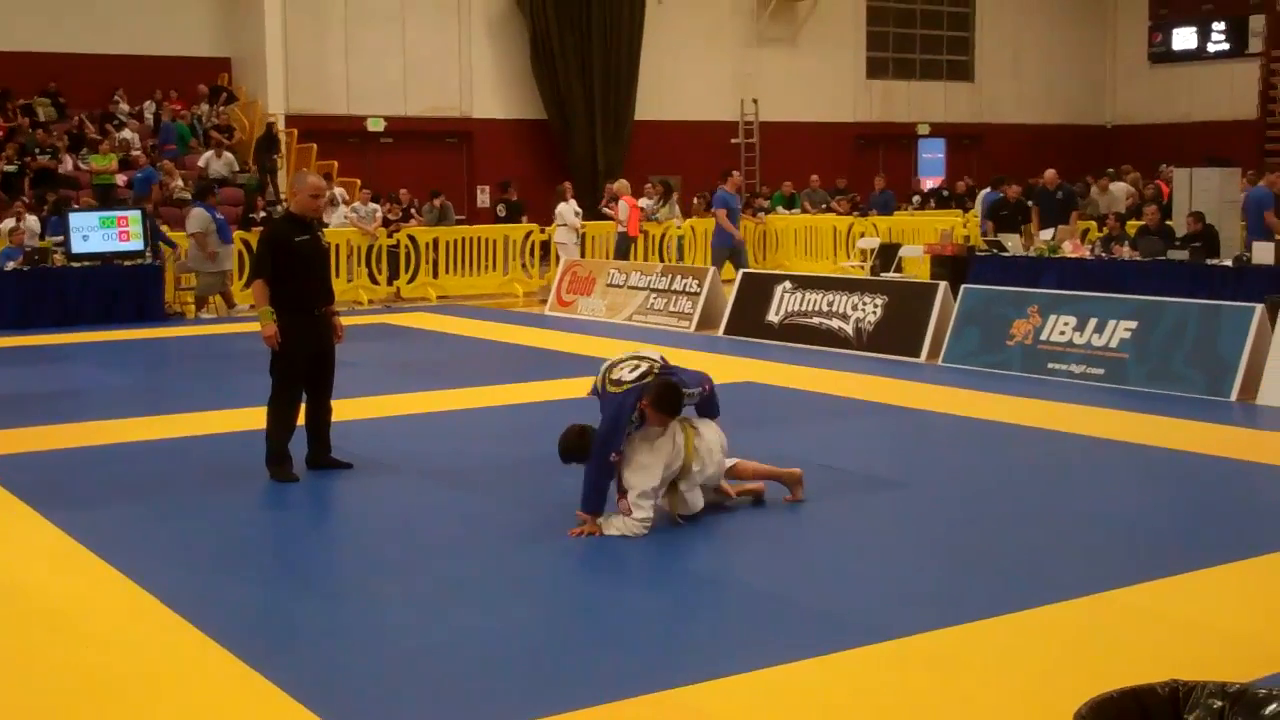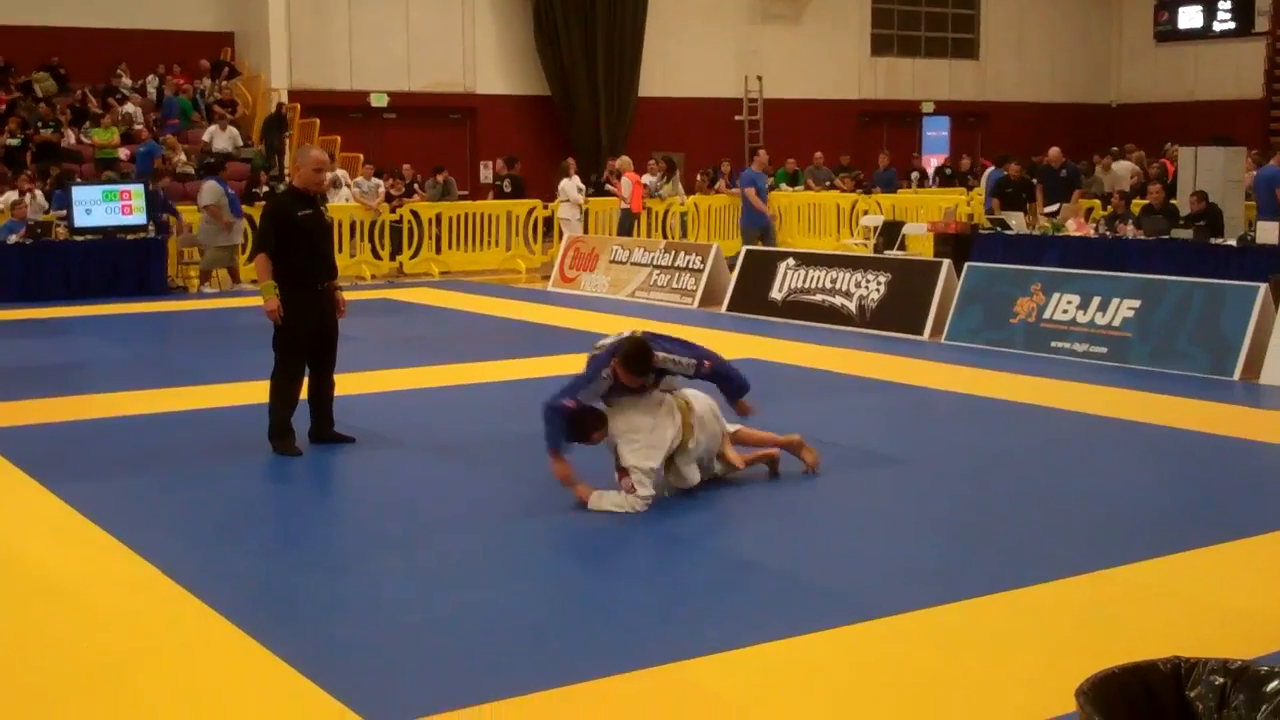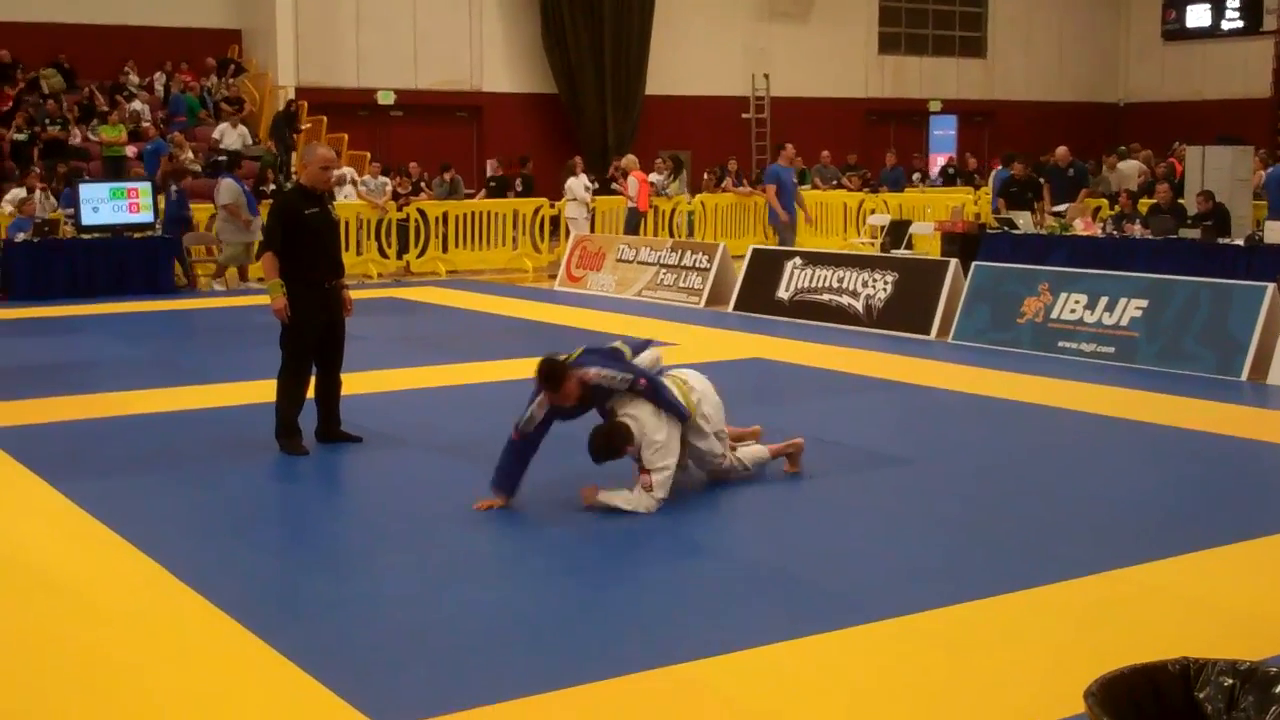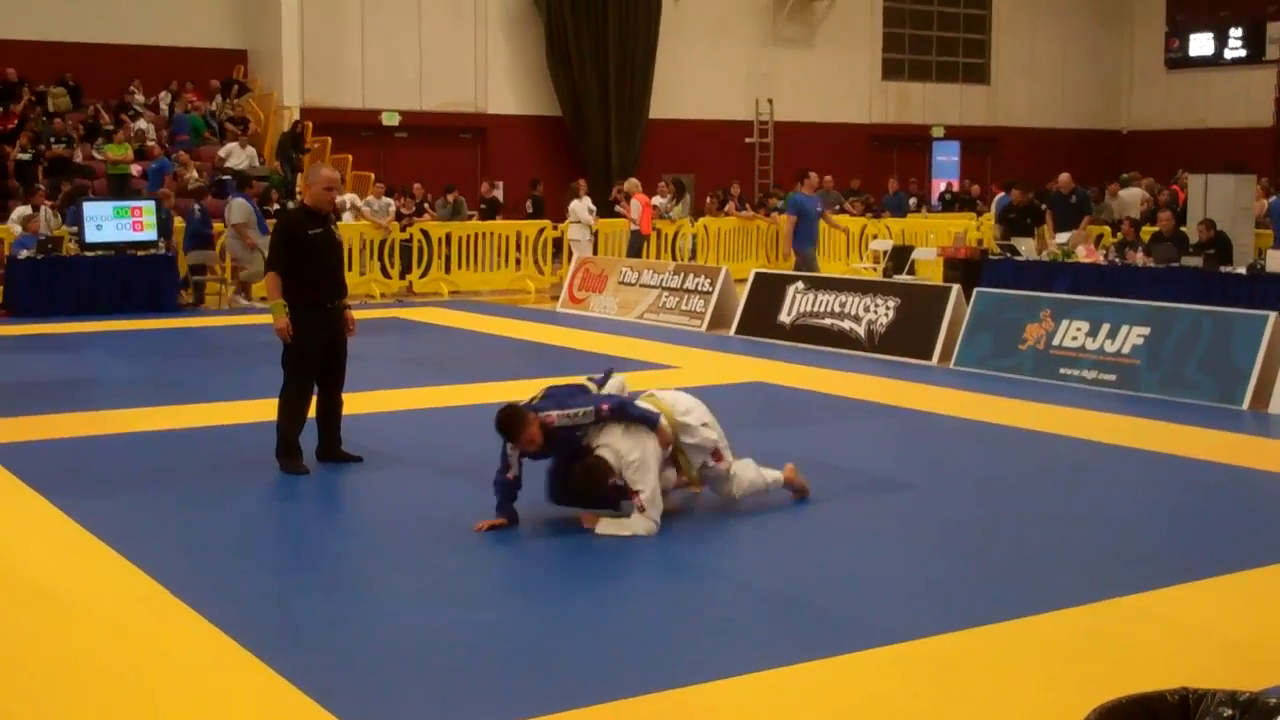
dt=0.2s
person 1, frame 1
left shoulder: (315, 229)
right shoulder: (276, 231)
right elbow: (259, 279)
left wrist: (332, 313)
right wrist: (266, 319)
left hip: (319, 322)
right hip: (290, 324)
left knee: (321, 392)
right knee: (286, 395)
left ankle: (320, 454)
right ankle: (278, 461)
person 1, frame 2
left shoulder: (319, 204)
right shoulder: (279, 206)
right elbow: (262, 254)
left wrist: (335, 288)
right wrist: (269, 293)
left hip: (322, 297)
right hip: (293, 299)
left knee: (324, 366)
right knee: (289, 369)
left ankle: (322, 428)
right ankle: (280, 435)
person 1, frame 3
left shoulder: (326, 202)
right shoulder: (287, 203)
right elbow: (269, 251)
left wrist: (342, 287)
right wrist: (276, 291)
left hip: (329, 295)
right hip: (300, 297)
left knee: (331, 366)
right knee: (296, 368)
left ankle: (330, 427)
right ankle: (288, 433)
person 1, frame 4
left shoulder: (330, 222)
right shoulder: (290, 223)
right elbow: (273, 271)
left wrist: (344, 306)
right wrist: (279, 311)
left hip: (332, 315)
right hip: (303, 317)
left knee: (332, 385)
right knee: (298, 387)
left ankle: (330, 447)
right ankle: (288, 453)
person 2, frame 1
left shoulder: (632, 470)
left elbow: (638, 523)
left wrist: (599, 525)
left hip: (701, 456)
right hip: (698, 431)
left knee: (683, 506)
right knee: (725, 469)
left ankle: (748, 490)
right ankle: (789, 476)
person 2, frame 2
left shoulder: (633, 450)
right shoulder: (613, 410)
left elbow: (638, 501)
left wrist: (591, 497)
left hip: (695, 434)
right hip: (689, 402)
right knee: (726, 434)
left ankle: (765, 456)
right ankle: (792, 442)
person 2, frame 3
left shoulder: (656, 441)
right shoulder: (618, 407)
left elbow: (649, 501)
left wrist: (600, 497)
left hip: (698, 402)
right hip: (679, 380)
left knee: (721, 464)
left ankle: (789, 448)
right ankle: (745, 434)
person 2, frame 4
left shoulder: (636, 463)
right shoulder: (597, 443)
left elbow: (647, 524)
left wrist: (598, 523)
left hip: (688, 423)
left knee: (729, 483)
left ankle: (786, 477)
right ankle: (685, 477)
person 3, frame 1
left shoulder: (684, 386)
right shoulder: (620, 411)
left elbow: (705, 385)
right elbow: (601, 464)
left wrist: (706, 420)
right wrist: (592, 515)
person 3, frame 2
left shoulder: (662, 357)
right shoulder: (600, 374)
left elbow: (708, 362)
right elbow: (556, 408)
left wrist: (736, 398)
right wrist: (558, 458)
person 3, frame 3
left shoulder: (598, 375)
right shoulder: (544, 400)
left elbow: (647, 384)
right elbow: (520, 442)
left wrist: (681, 417)
right wrist: (502, 492)
person 3, frame 4
left shoulder: (558, 415)
right shoulder: (513, 446)
left elbow: (614, 405)
right elbow: (507, 479)
left wrist: (657, 427)
right wrist: (504, 513)
right knee: (561, 491)
